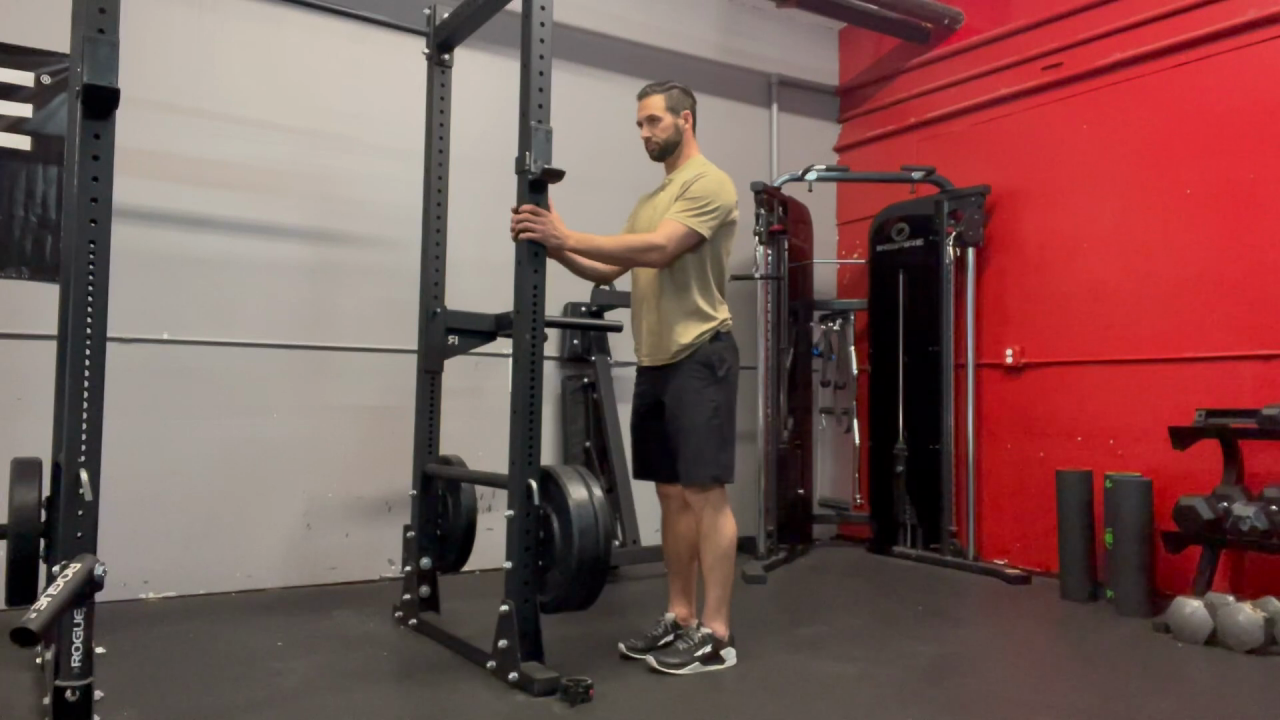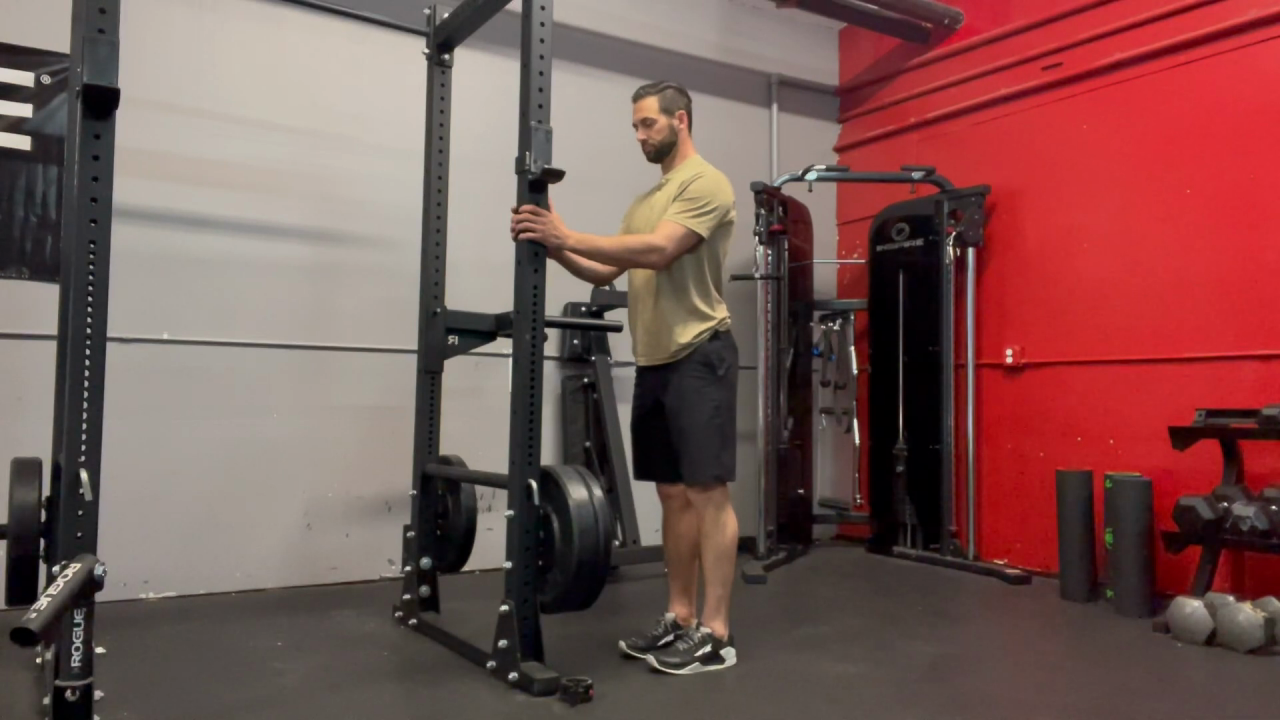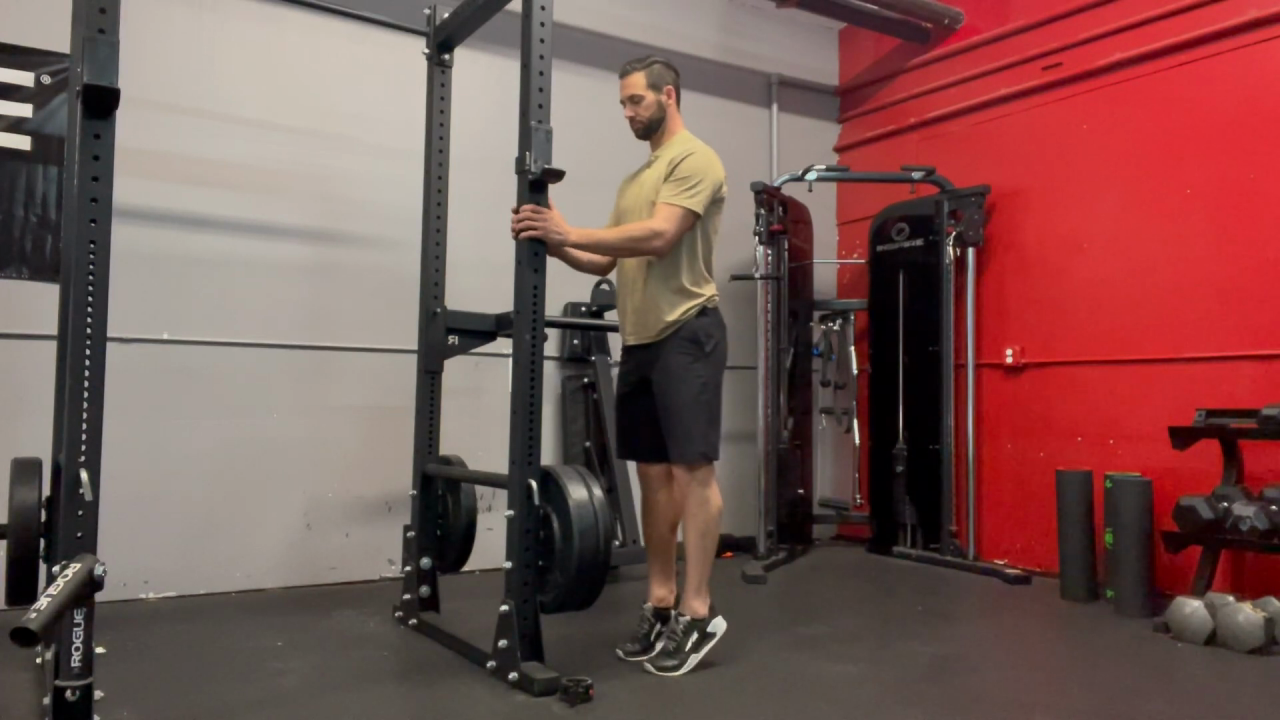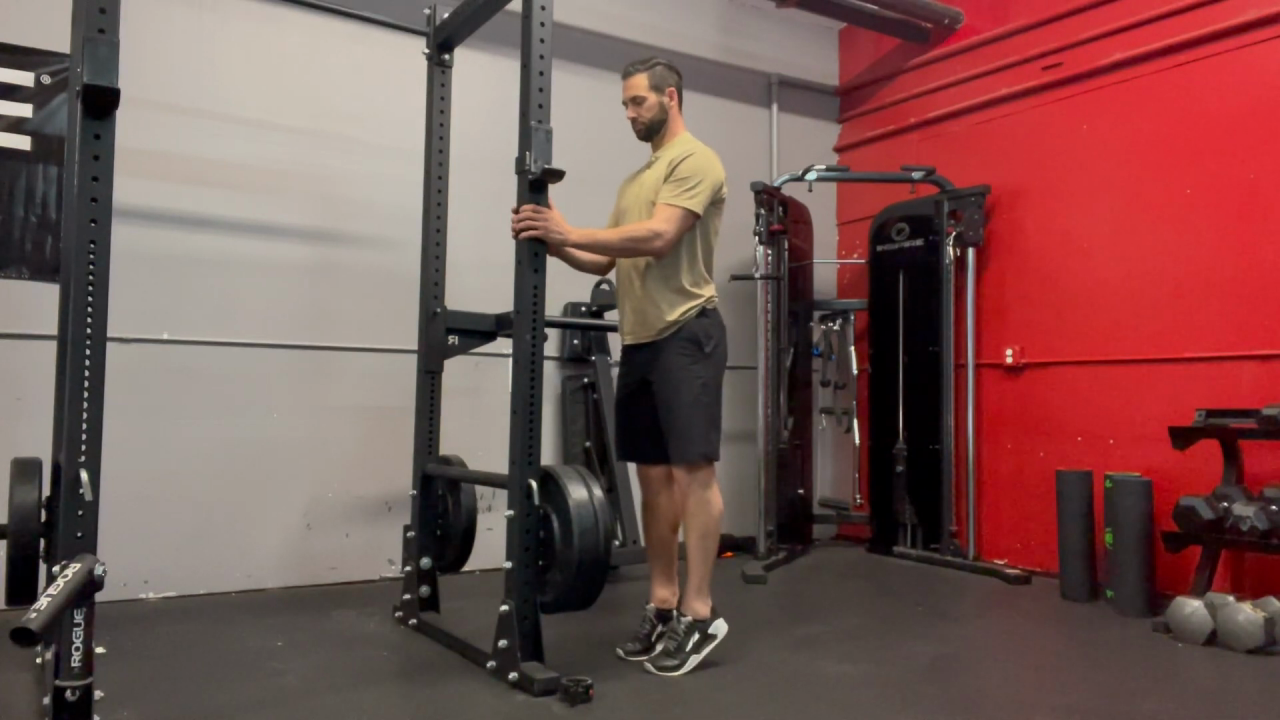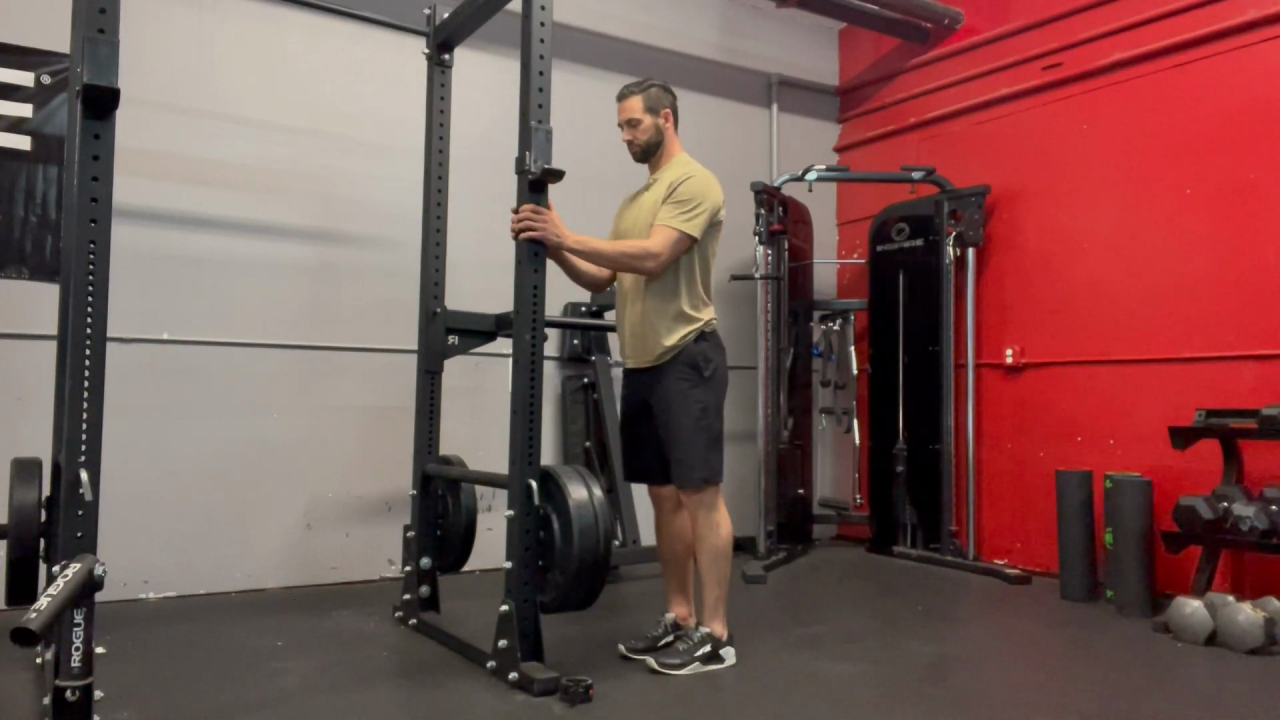
dt=1s
person 1, frame 1
left shoulder: (709, 184)
right shoulder: (652, 198)
left elbow: (658, 251)
right elbow: (608, 270)
left wrist: (569, 236)
right wrist: (555, 248)
left hip: (699, 357)
right hip: (656, 360)
left knee: (706, 492)
right knee: (672, 493)
left ankle: (715, 634)
right ankle: (680, 618)
person 1, frame 2
left shoulder: (706, 184)
right shoulder: (647, 199)
left elbow: (658, 252)
right elbow: (606, 270)
left wrist: (570, 236)
right wrist: (554, 248)
left hip: (698, 355)
right hip: (654, 361)
left knee: (707, 491)
right knee: (673, 492)
left ankle: (714, 633)
right ankle: (679, 618)
person 1, frame 3
left shoulder: (694, 160)
right shoulder: (637, 177)
left elbow: (659, 237)
right elbow: (605, 260)
left wrist: (571, 231)
right wrist: (555, 244)
left hip: (686, 333)
right hip: (640, 340)
left knee: (690, 470)
right knee: (653, 474)
left ankle: (697, 613)
right ankle: (661, 605)
person 1, frame 4
left shoulder: (695, 161)
right shoulder: (638, 178)
left elbow: (659, 238)
right elbow: (605, 260)
left wrist: (570, 232)
right wrist: (556, 243)
left hip: (685, 335)
right hip: (640, 341)
left knee: (691, 472)
right knee: (654, 475)
left ankle: (699, 613)
right ankle: (663, 605)
person 1, frame 5
left shoulder: (693, 183)
right shoulder: (636, 199)
left elbow: (654, 258)
right elbow: (602, 278)
left wrist: (569, 236)
right wrist: (555, 250)
left hip: (686, 358)
right hip: (642, 363)
left knee: (699, 494)
right knee: (665, 494)
left ankle: (714, 634)
right ankle: (679, 618)
